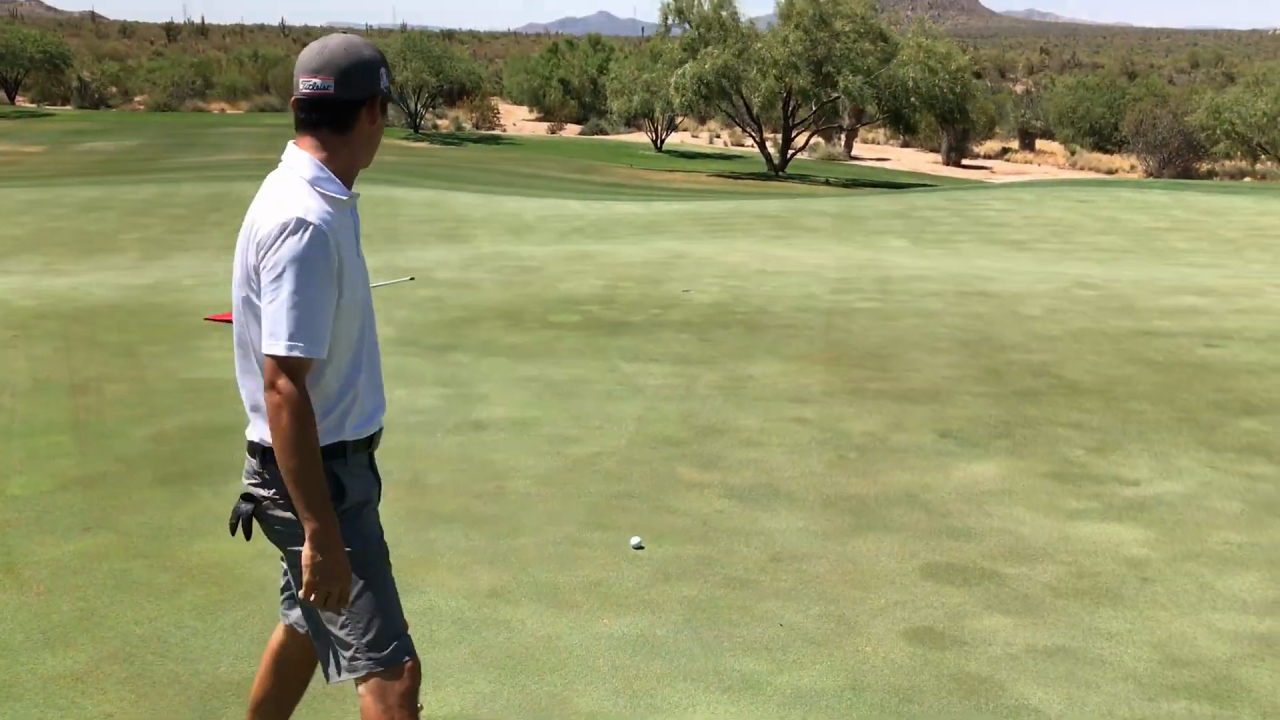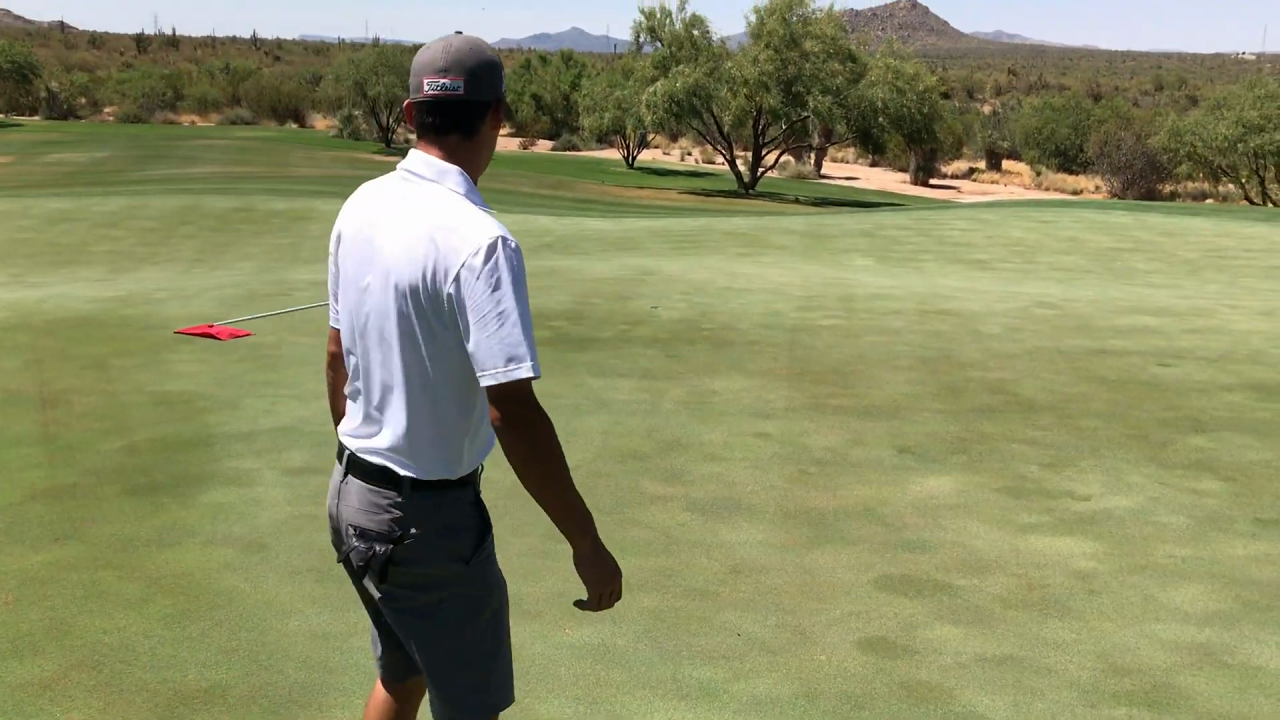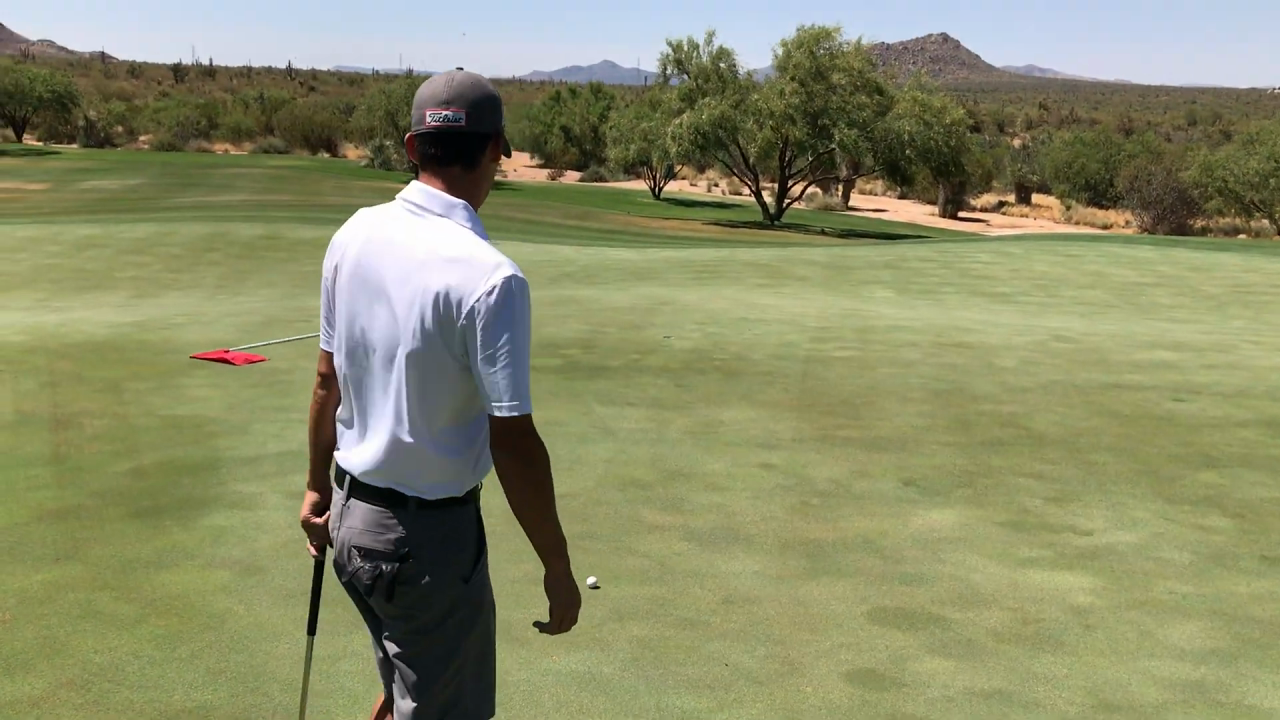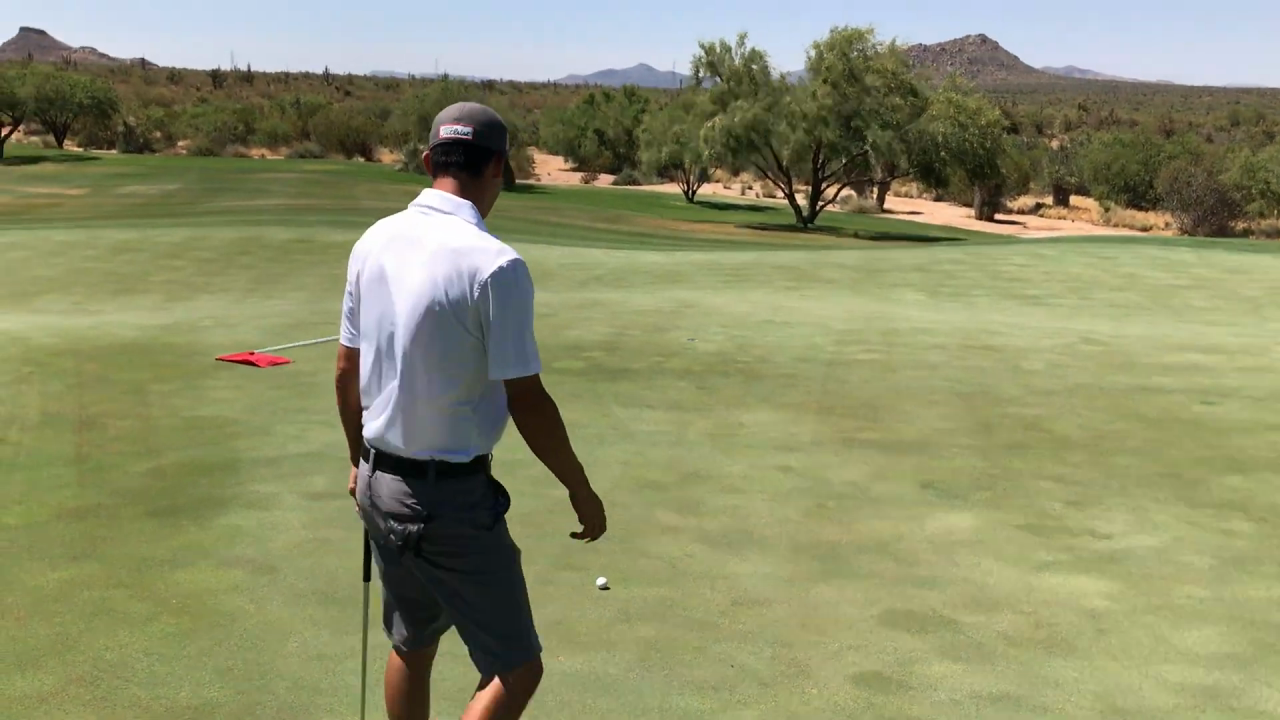
dt=0.5s
person 1, frame 1
left shoulder: (302, 198)
right shoulder: (304, 221)
right elbow: (285, 387)
right wrist: (320, 531)
left hip: (329, 460)
right hip: (314, 476)
left knee: (312, 627)
person 1, frame 2
left shoulder: (360, 206)
right shoulder: (479, 240)
right elbow: (514, 413)
right wrist: (586, 544)
left hip: (355, 491)
right hip: (431, 513)
person 1, frame 3
left shoulder: (353, 235)
right shoulder: (490, 277)
left elbow: (327, 382)
right elbow: (513, 445)
left wrist: (318, 486)
right wrist: (557, 568)
left hip: (354, 510)
right hip: (430, 532)
person 1, frame 4
left shoulder: (373, 241)
right shoulder: (495, 264)
left elbow: (347, 371)
right elbow: (527, 402)
right wrist: (580, 490)
left hip: (383, 479)
right hip: (452, 494)
left knee: (410, 645)
right knee: (515, 669)
